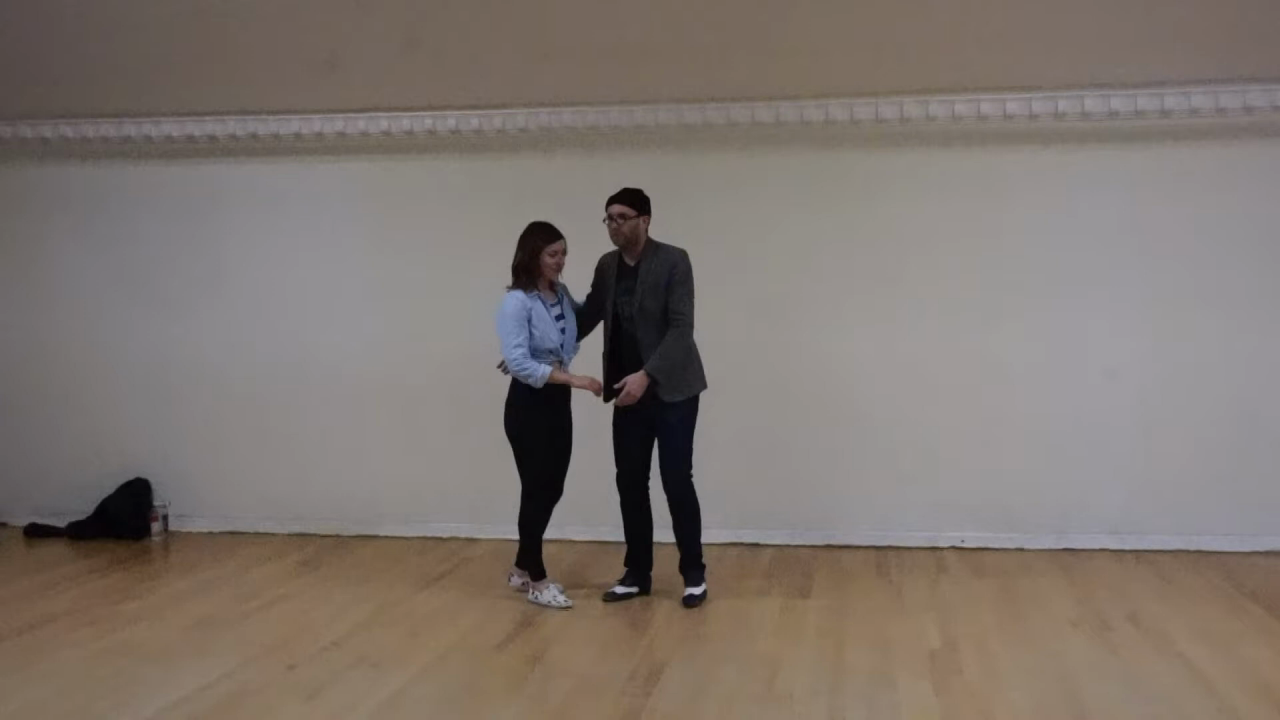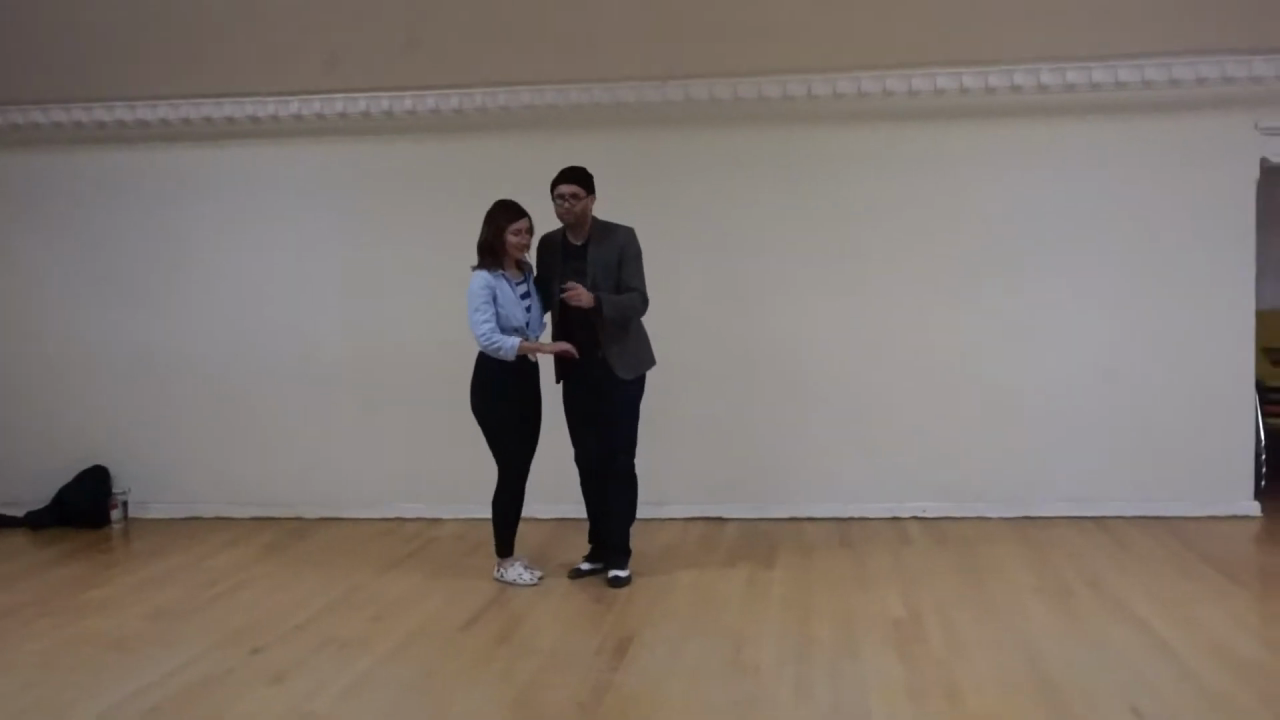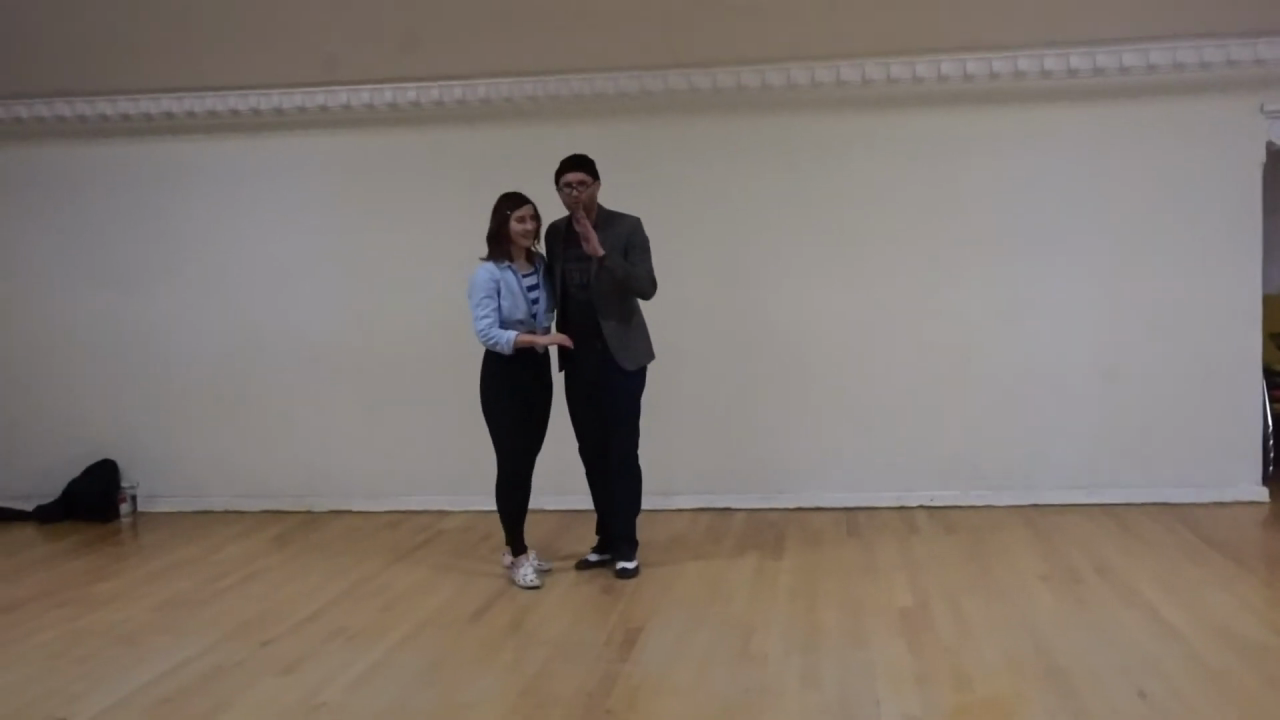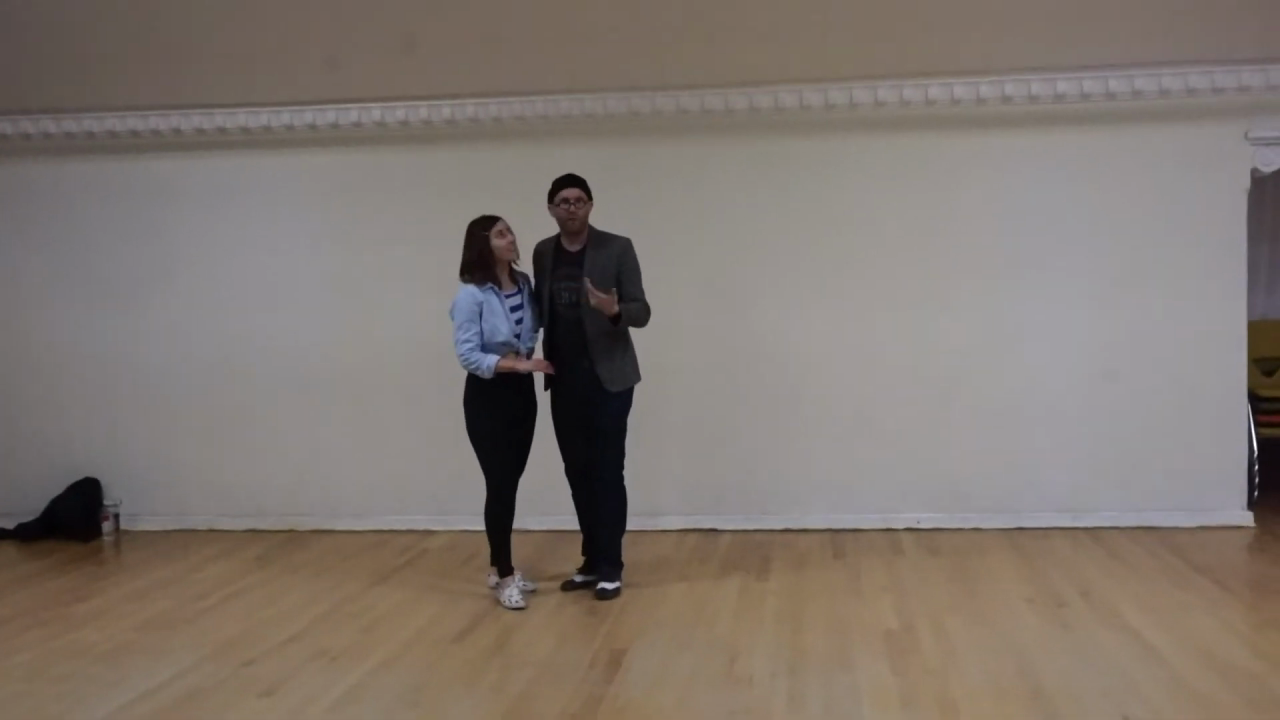
dt=0.5s
person 1, frame 1
left shoulder: (673, 261)
right shoulder: (607, 266)
left elbow: (681, 328)
right elbow: (586, 316)
left wrist: (646, 375)
left hip: (673, 389)
right hip: (629, 389)
left knee: (676, 480)
right knee: (630, 482)
left ankle: (693, 572)
right ankle: (637, 573)
person 1, frame 2
left shoulder: (621, 239)
right shoulder: (549, 245)
left elbow: (638, 301)
right elbow: (543, 299)
left wrist: (594, 300)
left hip: (620, 366)
right hip: (575, 369)
left knee: (618, 461)
right knee: (588, 462)
left ankle: (618, 554)
right ankle: (599, 549)
person 1, frame 3
left shoulder: (626, 227)
right shoulder: (556, 233)
left elbow: (646, 286)
left wrist: (602, 253)
left hip: (620, 356)
right hip: (577, 359)
left knee: (622, 452)
right knee: (592, 453)
left ankle: (626, 546)
right ankle: (606, 540)
person 1, frame 4
left shoulder: (617, 248)
right shoulder: (543, 252)
left elbow: (642, 312)
right elbow: (542, 309)
left wrist: (615, 311)
left hip: (607, 377)
right hip: (564, 379)
left knee: (607, 472)
right knee: (578, 473)
left ankle: (610, 566)
right ankle: (592, 561)
person 2, frame 1
left shoulder: (562, 294)
right shoulder: (516, 302)
right elbow: (518, 364)
right wrist: (573, 380)
left hip: (557, 400)
right hip: (529, 404)
left knee: (551, 490)
right knee: (537, 491)
left ankle: (522, 569)
right ankle: (537, 581)
person 2, frame 2
left shoulder: (528, 273)
right shoulder: (482, 282)
right elbow: (488, 338)
right wrist: (544, 347)
left hip: (526, 377)
right hip: (495, 381)
left knee: (521, 469)
right knee: (511, 469)
left ankle: (510, 553)
right ankle: (504, 561)
person 2, frame 3
left shoulder: (542, 265)
right shoulder: (488, 273)
right elbow: (487, 332)
left wrist: (547, 339)
right wrist: (538, 338)
left hip: (538, 369)
right hip: (503, 374)
left knee: (527, 462)
right knee: (511, 463)
left ankle: (516, 548)
right ankle: (517, 555)
person 2, frame 4
left shoulder: (524, 284)
right shoulder: (470, 295)
right elbow: (467, 356)
left wrist: (528, 361)
right wrist: (517, 364)
left hip: (521, 392)
right hip: (487, 395)
left knee: (512, 481)
right knee: (499, 483)
left ankle: (500, 567)
right ankle: (504, 575)
